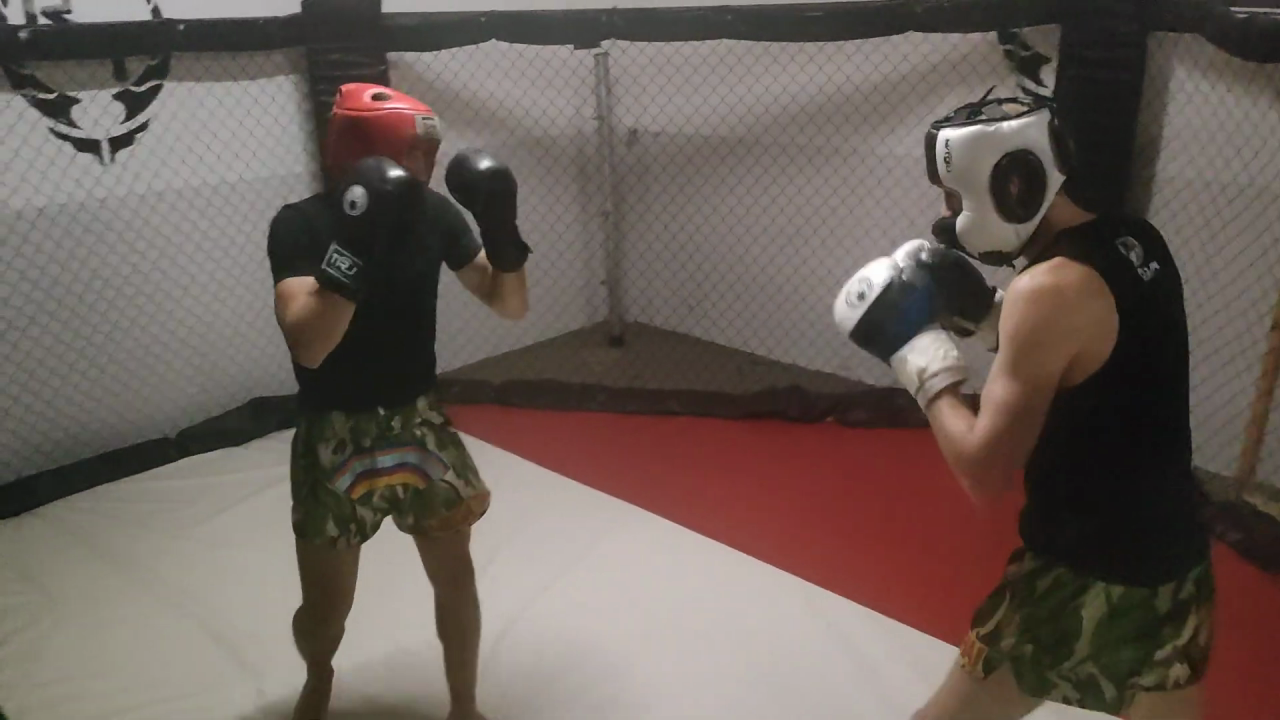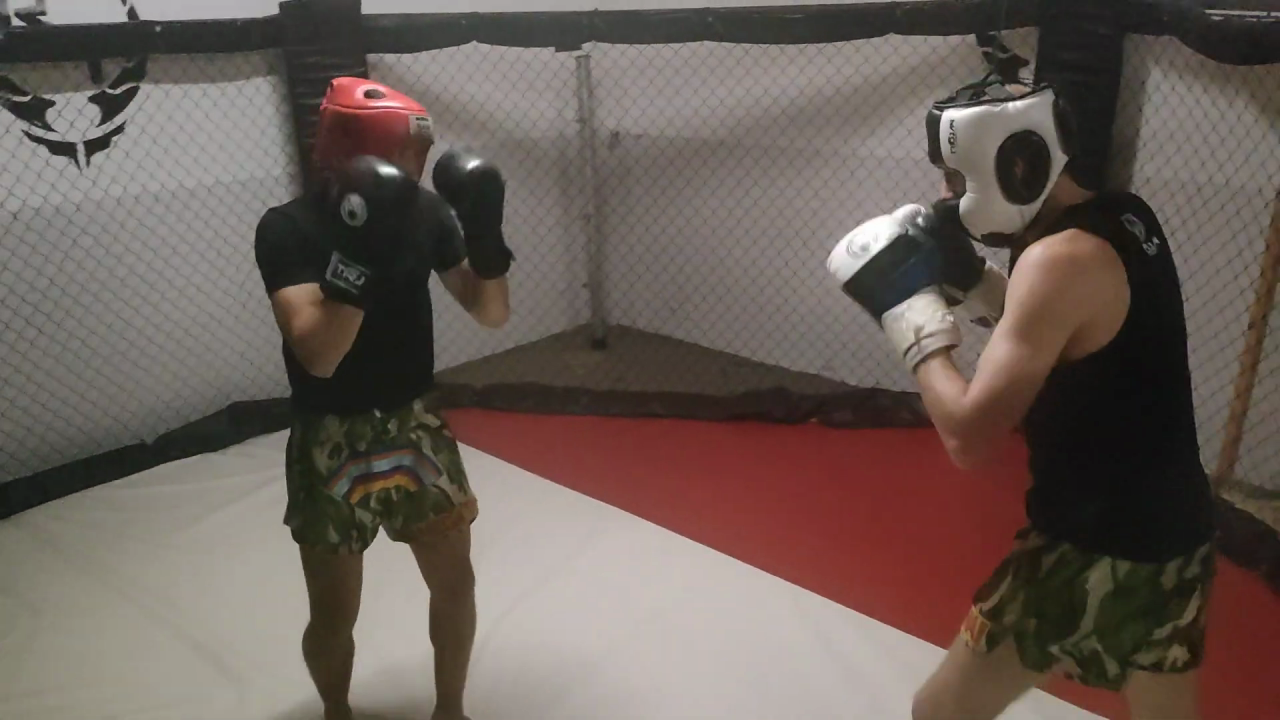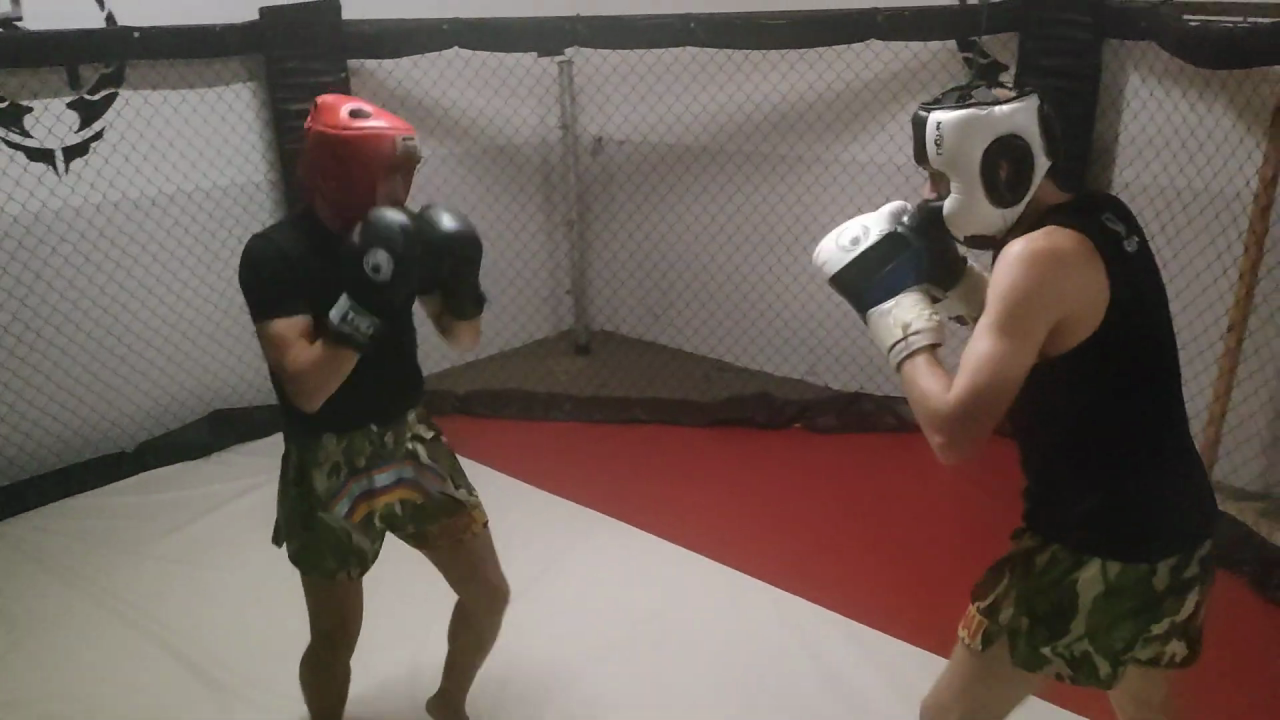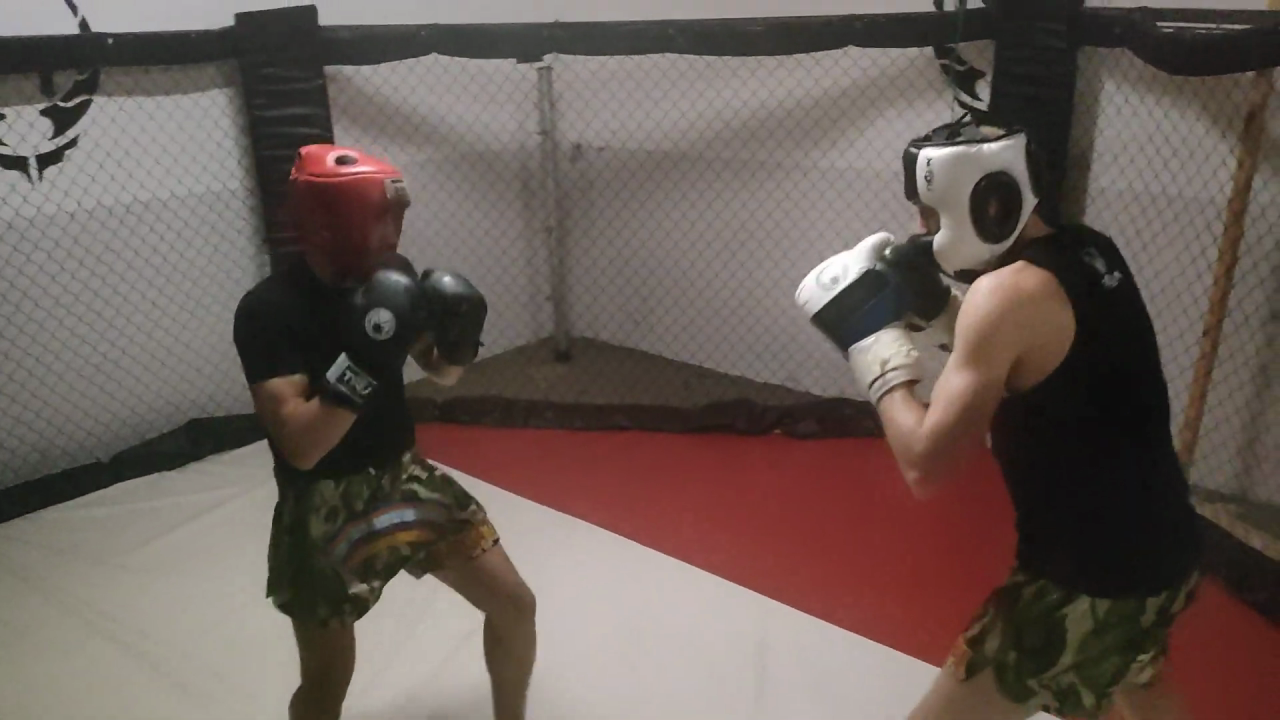
dt=0.1s
person 1, frame 1
left shoulder: (1051, 289)
right shoulder: (1134, 244)
left elbow: (987, 473)
left wrist: (918, 348)
right wrist: (982, 312)
left hip: (1085, 575)
right hip: (1174, 556)
person 1, frame 2
left shoulder: (1058, 261)
right shoulder: (1128, 220)
left elbow: (970, 439)
left wrist: (913, 311)
right wrist: (975, 285)
left hip: (1094, 552)
right hip: (1177, 536)
person 1, frame 3
left shoulder: (1038, 255)
right shoulder: (1109, 221)
left elbow: (954, 430)
left wrist: (897, 308)
right wrist: (951, 281)
left hip: (1093, 550)
right hip: (1175, 529)
person 1, frame 4
left shoulder: (1009, 291)
right shoulder: (1094, 254)
left elbow: (928, 465)
left wrist: (876, 343)
right wrist: (936, 310)
left hip: (1082, 582)
right hip: (1165, 551)
person 2, frame 1
left shoulder: (433, 212)
right shoulder: (300, 226)
left elbow: (512, 306)
right elbow: (307, 346)
left wrist: (502, 227)
right wrist: (354, 244)
left hip: (421, 424)
right hip: (337, 438)
left knee: (454, 577)
right knee: (326, 604)
person 2, frame 2
left shoulder: (423, 212)
right shoulder: (287, 230)
left elbow: (491, 313)
right elbow: (319, 357)
left wrist: (486, 234)
right wrist: (357, 253)
left hip: (416, 426)
right hip: (332, 441)
left knee: (453, 581)
right knee: (335, 615)
person 2, frame 3
left shoulder: (404, 233)
right shoulder: (273, 256)
left elbow: (461, 336)
right elbow: (309, 392)
left wrist: (463, 291)
right wrist: (364, 297)
left hip: (410, 437)
right hip: (329, 461)
left knee: (486, 590)
right knee: (337, 636)
person 2, frame 4
left shoulder: (394, 276)
right shoulder: (267, 311)
left elbow: (443, 370)
right elbow: (302, 447)
left wrist: (457, 343)
right wrist: (363, 357)
left hip: (404, 477)
right hip: (326, 508)
left knee: (514, 603)
